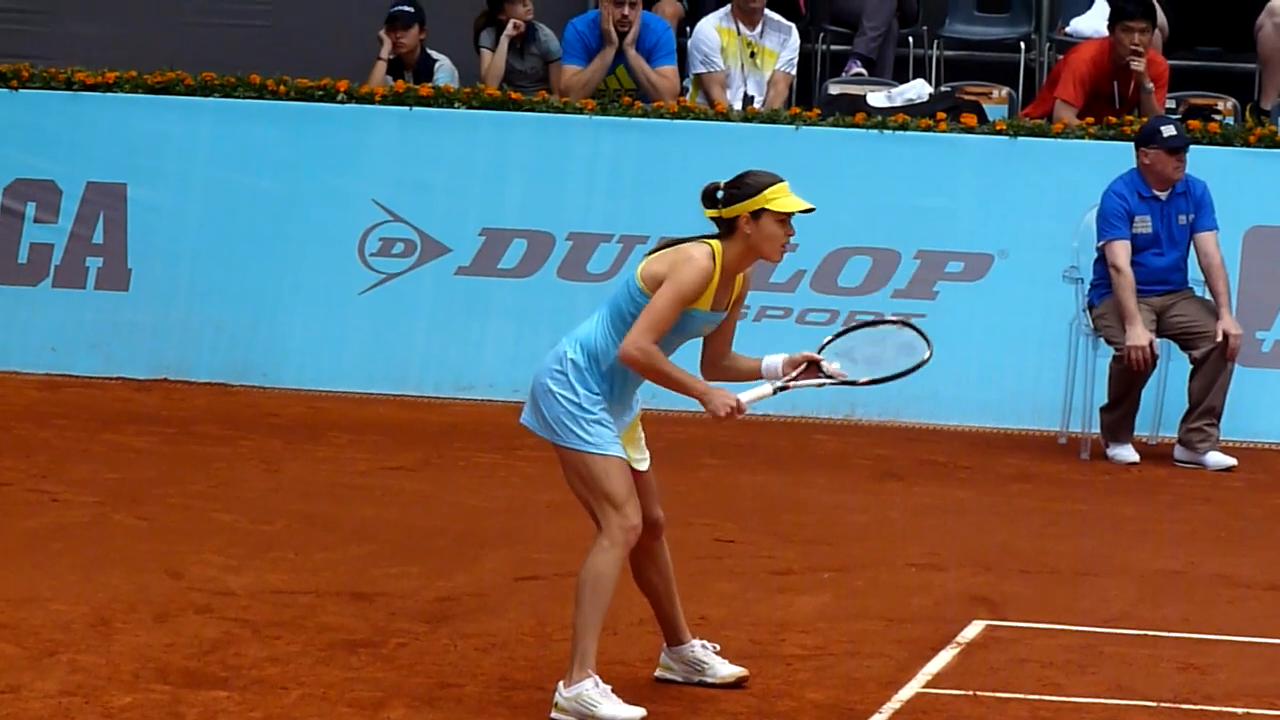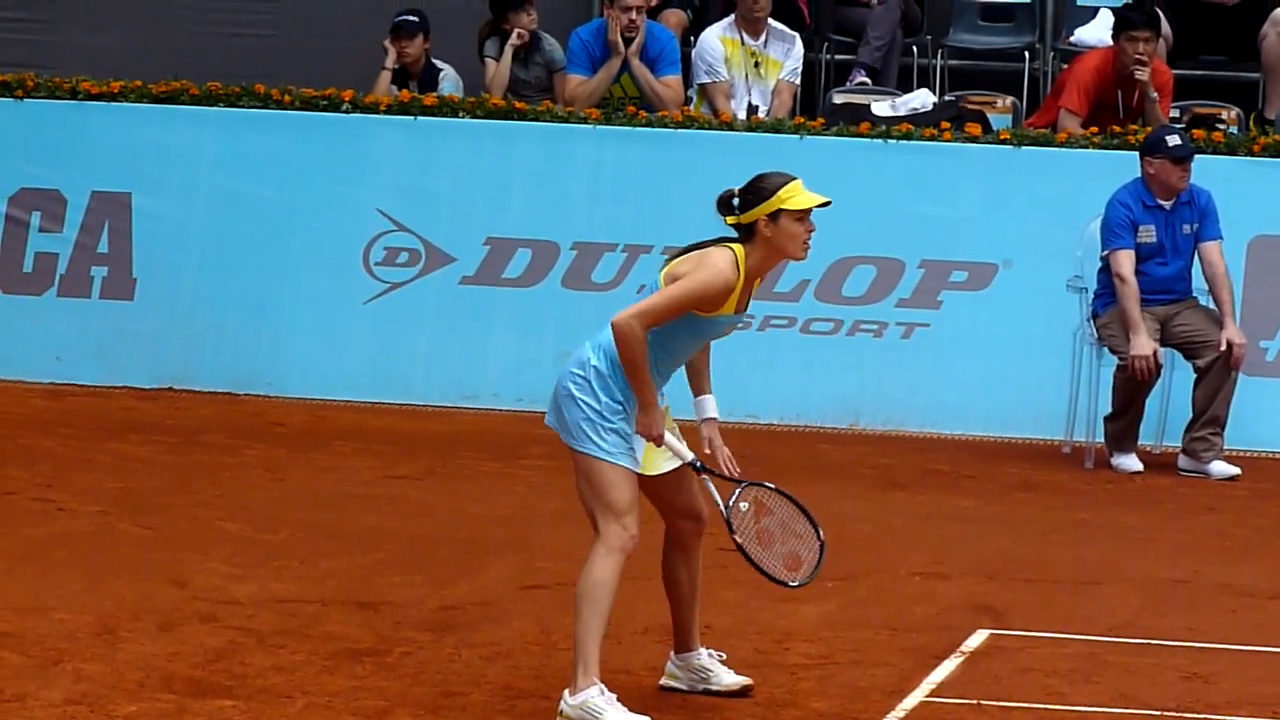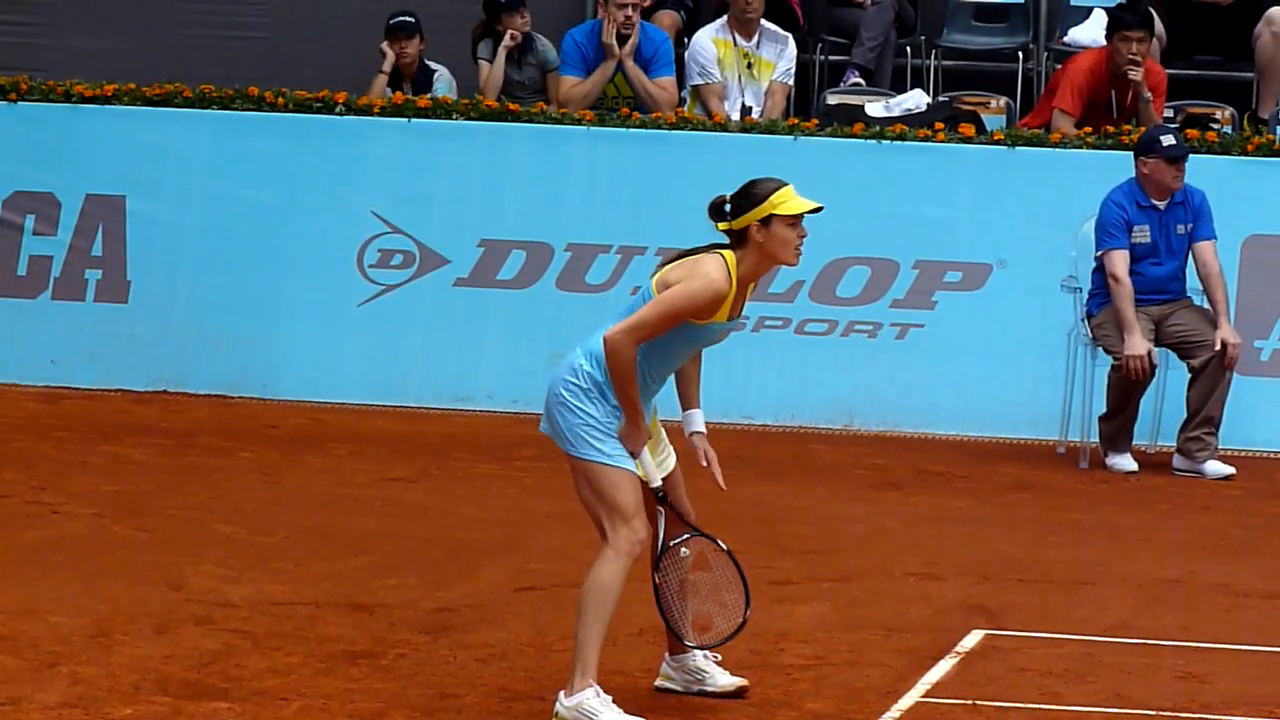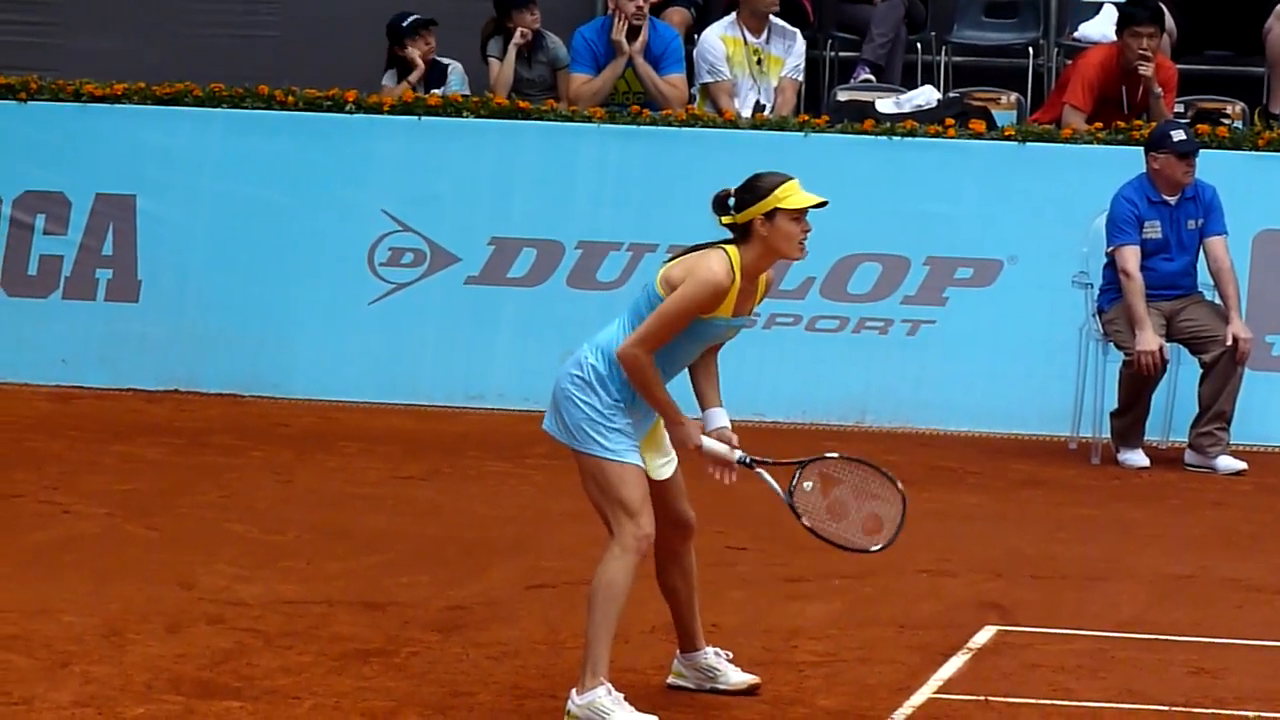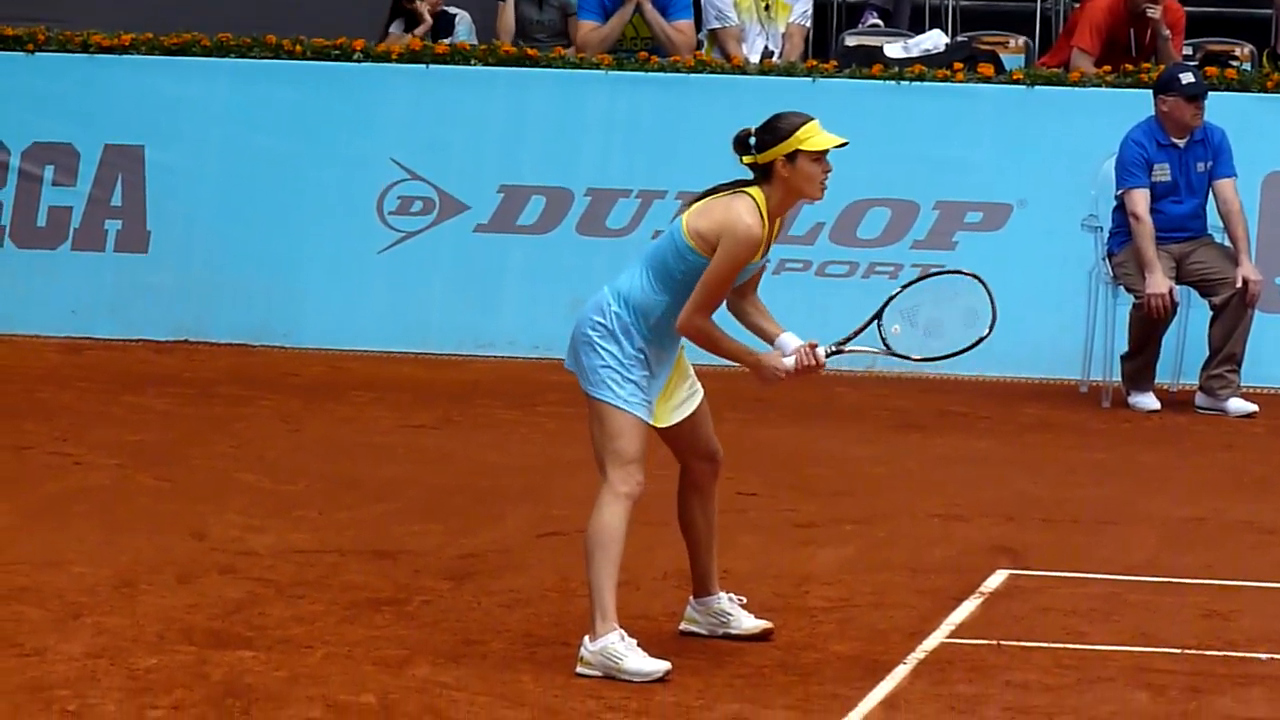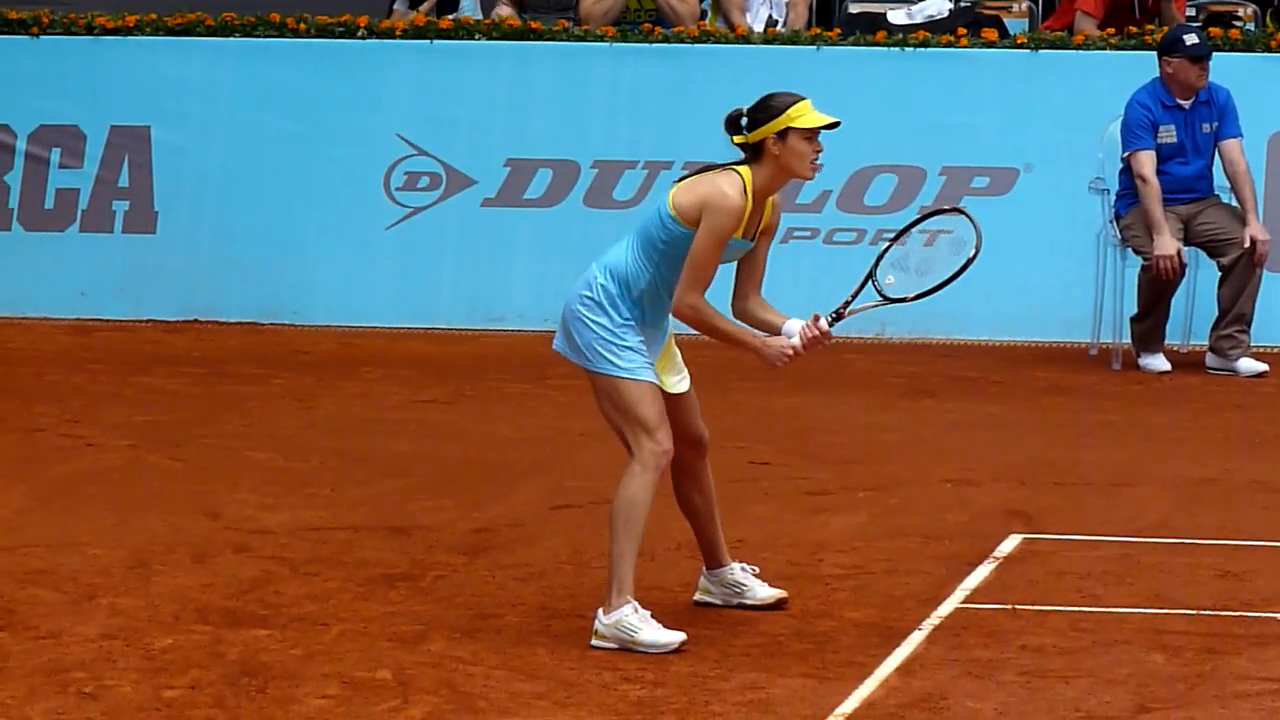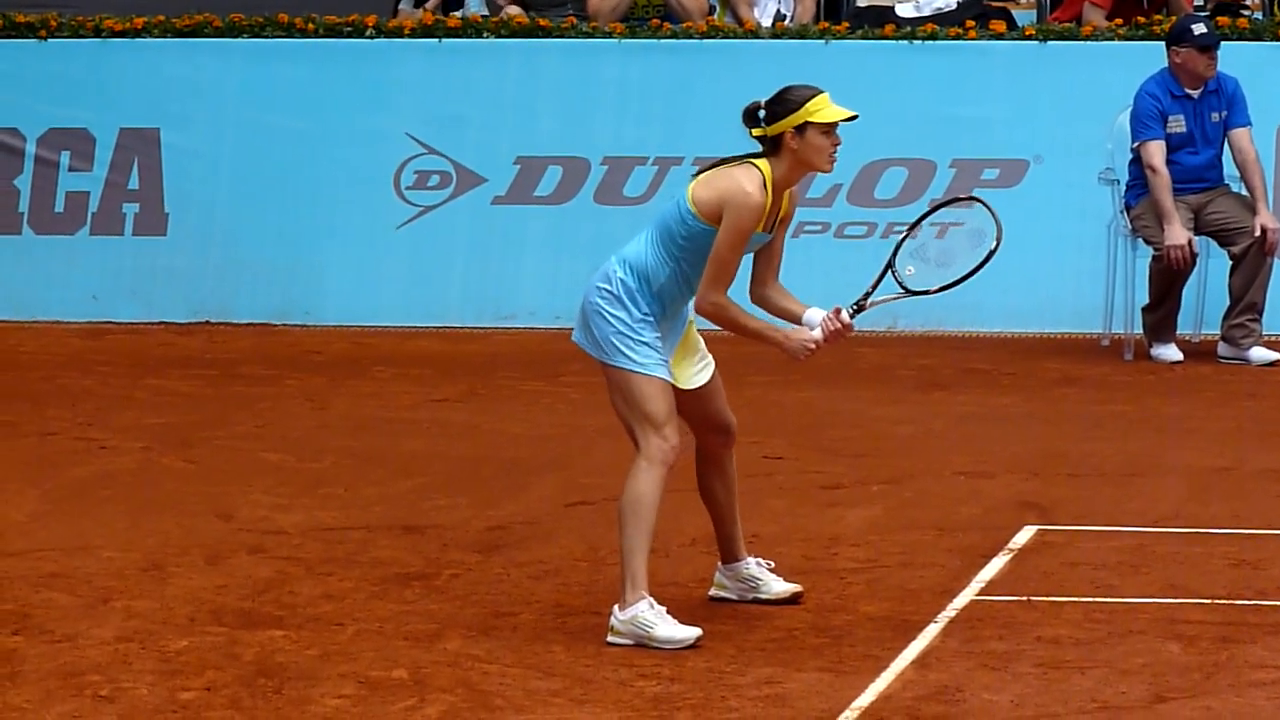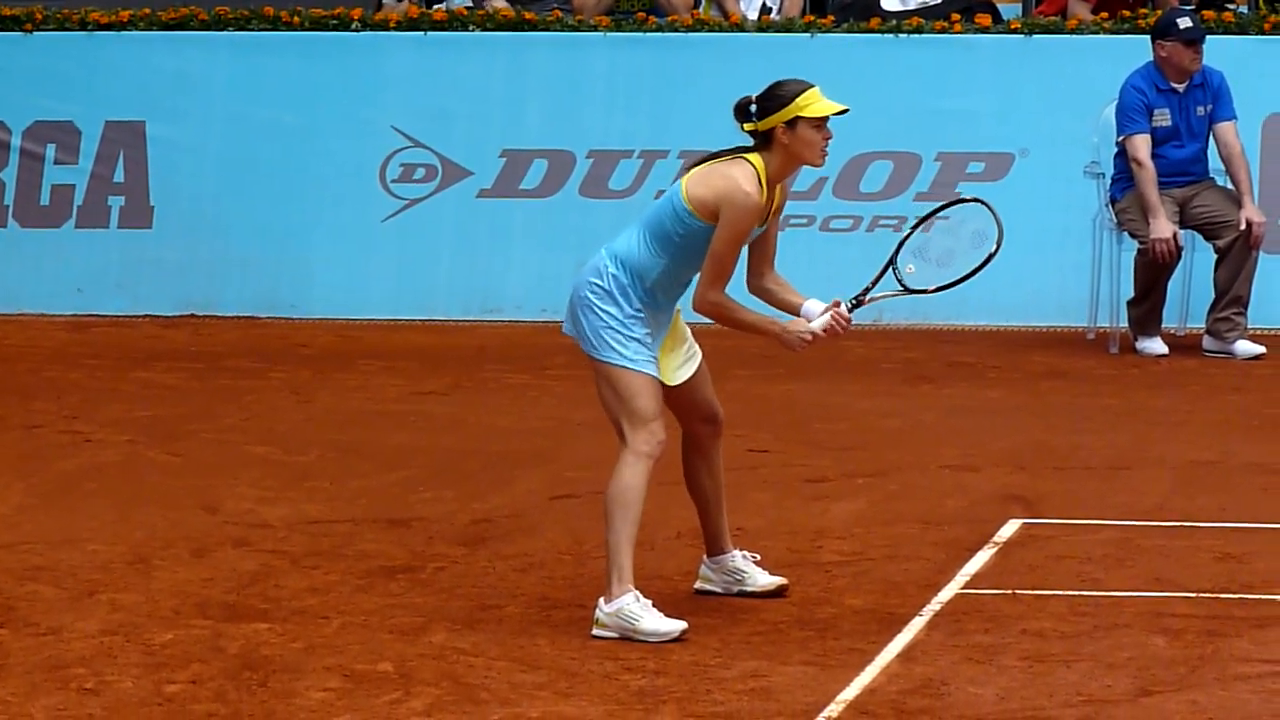
dt=0.4s
person 1, frame 1
left shoulder: (736, 280)
right shoulder: (695, 263)
left elbow: (715, 363)
right elbow: (635, 350)
left wrist: (779, 365)
right wrist: (705, 394)
left hip: (613, 397)
right hip: (574, 387)
left knee: (650, 526)
right knee: (621, 526)
left ankle: (680, 653)
person 1, frame 2
left shoulder: (749, 272)
right shoulder: (721, 270)
right elbow: (626, 323)
left wrist: (707, 414)
right wrist: (651, 406)
left hip: (635, 399)
right hip: (598, 392)
left knee: (689, 520)
right knee: (619, 535)
left ankle: (687, 659)
person 1, frame 3
left shoulder: (743, 279)
right shoulder: (713, 280)
right elbow: (619, 338)
left wrist: (695, 427)
right wrist: (635, 420)
left hip: (625, 402)
right hip: (589, 394)
right knee: (626, 537)
left ankle: (682, 662)
person 1, frame 4
left shoulder: (759, 281)
right shoulder: (715, 273)
right elbow: (632, 350)
left wrist: (717, 421)
right wrist: (678, 424)
left hip: (634, 401)
right hip: (597, 392)
left knee: (678, 526)
right knee: (635, 534)
left ankle: (693, 659)
person 1, frame 5
left shoulder: (769, 213)
right shoulder: (745, 223)
left elbow: (742, 297)
right elbow: (691, 320)
left wrist: (787, 343)
right wrist: (757, 361)
left hip: (656, 342)
right hip: (615, 336)
left knee: (704, 463)
right knee: (624, 481)
left ankle: (706, 604)
right ankle: (603, 639)
person 1, frame 6
left shoulder: (767, 210)
right shoulder: (727, 196)
left elbow: (745, 301)
right elbow: (687, 303)
left wrist: (794, 328)
right wrist: (760, 347)
left hip: (645, 319)
right hip: (605, 312)
left knee: (692, 445)
right knee: (654, 450)
left ankle: (719, 575)
right ankle: (617, 612)
person 1, frame 7
left shoulder: (782, 198)
right shoulder: (747, 192)
left elbow: (764, 288)
right elbow: (711, 300)
left wrist: (813, 318)
right wrist: (782, 339)
left hip: (666, 313)
right hip: (624, 307)
left knee: (718, 432)
right knee: (660, 445)
left ankle: (734, 569)
right ankle: (632, 608)
person 1, frame 8
left shoulder: (771, 187)
right shoulder: (742, 191)
left elbow: (761, 278)
right elbow: (709, 299)
left wrist: (812, 310)
right wrist: (780, 331)
left hip: (653, 305)
right hip: (612, 299)
left knee: (705, 424)
right knee: (645, 439)
left ankle: (720, 562)
right ankle: (618, 599)
person 2, frame 1
left shoulder: (1196, 191)
right shoulder: (1119, 195)
left elbow: (1210, 256)
right elbow: (1119, 265)
left wrist: (1225, 314)
right wrist: (1134, 326)
left hip: (1175, 295)
right hip: (1118, 296)
left knee: (1222, 339)
right knee: (1138, 350)
left ankle: (1196, 442)
right ankle: (1117, 438)
person 2, frame 2
left shoulder: (1200, 201)
right shoulder: (1123, 204)
left elbow: (1215, 265)
right elbow: (1123, 274)
left wrist: (1229, 323)
right wrist: (1138, 335)
left hip: (1179, 305)
right hip: (1121, 306)
left knee: (1226, 348)
right knee: (1141, 360)
left ankle: (1200, 451)
right ankle: (1121, 447)
person 2, frame 3
left shoulder: (1195, 200)
right shoulder: (1117, 204)
left elbow: (1209, 265)
right elbow: (1118, 275)
left wrist: (1224, 323)
right wrist: (1132, 335)
left hip: (1174, 304)
right hip: (1116, 305)
left knee: (1220, 348)
right knee: (1136, 360)
left ankle: (1195, 451)
right ankle: (1116, 446)
person 2, frame 4
left shoulder: (1206, 196)
right shoulder: (1128, 200)
left elbow: (1220, 260)
right elbow: (1129, 270)
left wrist: (1235, 318)
right wrist: (1144, 330)
left hip: (1185, 299)
right hip: (1127, 301)
left knee: (1232, 343)
right knee: (1148, 355)
left ankle: (1206, 446)
right ankle: (1127, 442)
person 2, frame 5
left shoulder: (1215, 138)
right shoulder: (1137, 142)
left elbow: (1229, 202)
right elbow: (1139, 214)
left wrist: (1245, 260)
right wrist: (1154, 273)
left hip: (1194, 242)
right hip: (1137, 244)
left knee: (1242, 285)
right knee: (1158, 299)
left ankle: (1217, 388)
right ankle: (1138, 384)
person 2, frame 6
left shoulder: (1220, 99)
right shoulder: (1142, 104)
left elbow: (1235, 162)
right elbow: (1145, 175)
left wrist: (1252, 220)
right wrist: (1161, 235)
left hip: (1201, 203)
right hip: (1144, 206)
left knee: (1249, 246)
right knee: (1166, 260)
left ankle: (1227, 349)
right ankle: (1148, 347)
person 2, frame 7
left shoulder: (1228, 88)
right shoulder: (1152, 95)
left elbow: (1245, 151)
right elbow: (1155, 165)
right wrist: (1172, 225)
left hip: (1212, 192)
right hip: (1155, 196)
right knee: (1177, 250)
left ankle: (1239, 338)
right ankle: (1161, 337)
person 2, frame 8
left shoulder: (1213, 82)
right shoulder: (1137, 88)
left elbow: (1230, 145)
right elbow: (1140, 159)
left wrist: (1248, 203)
right wrist: (1157, 218)
left hip: (1197, 186)
right hip: (1140, 189)
left knee: (1245, 228)
right knee: (1162, 243)
left ankle: (1224, 332)
right ankle: (1146, 330)
